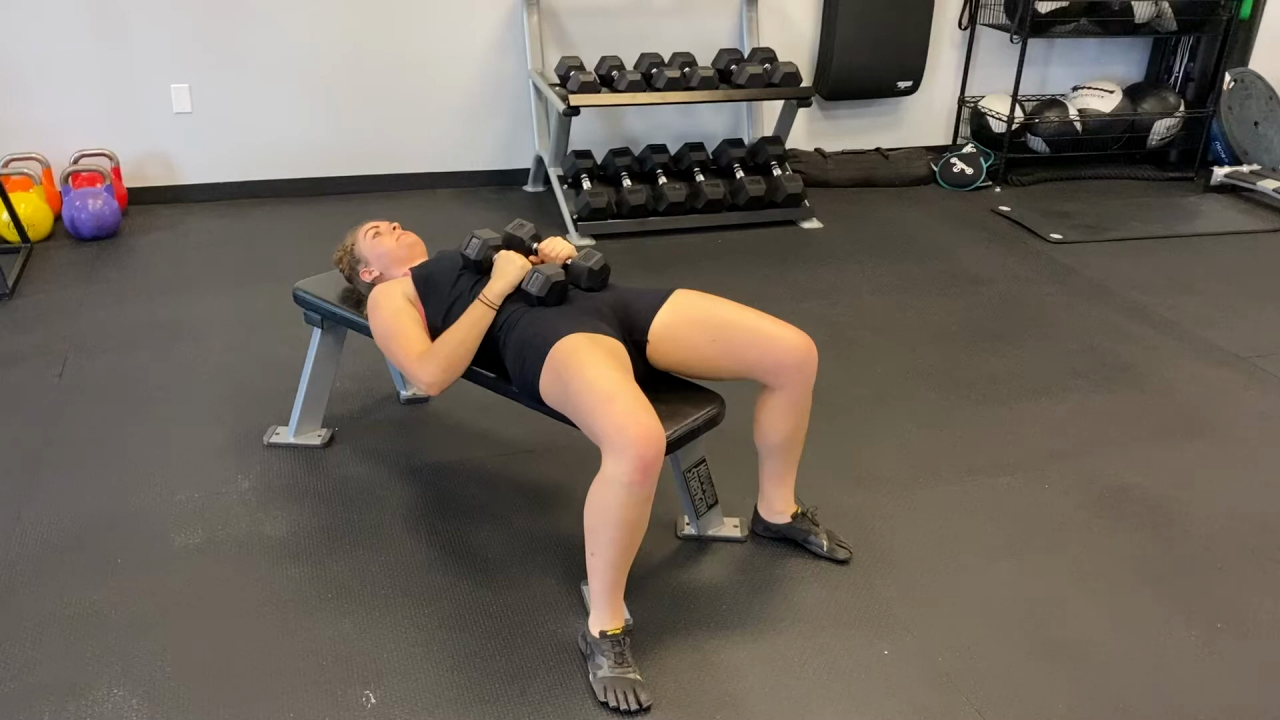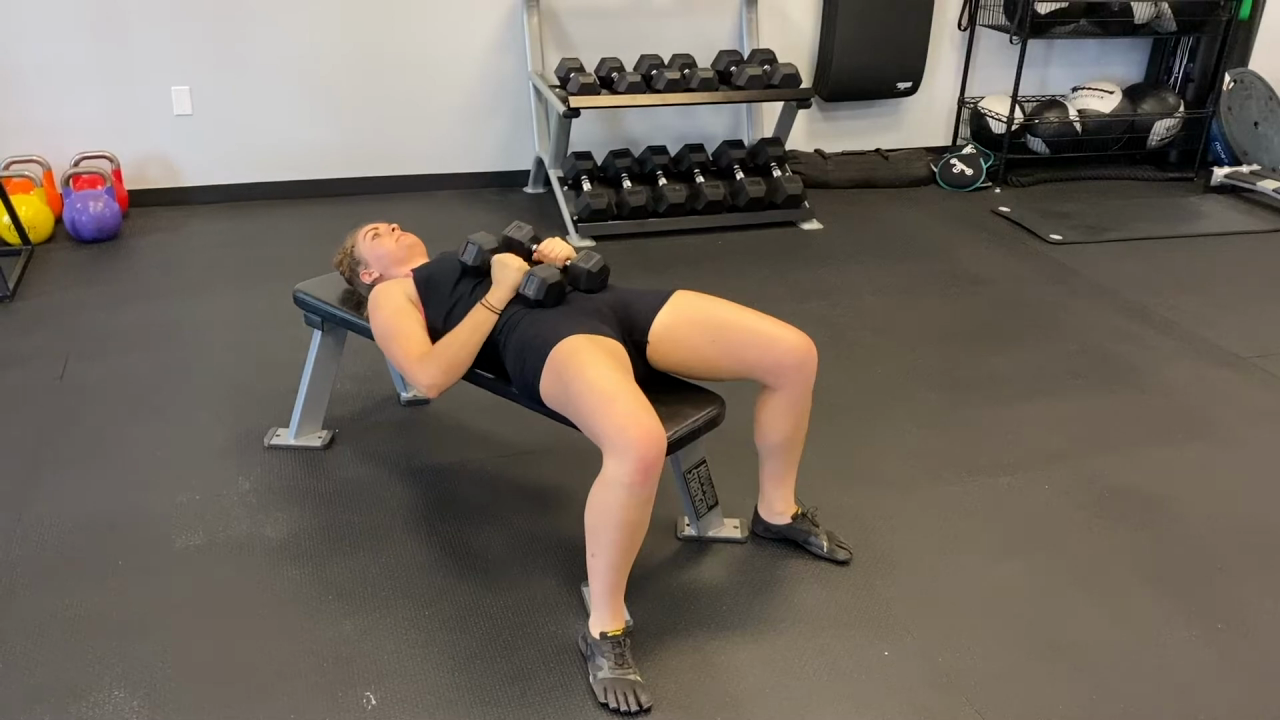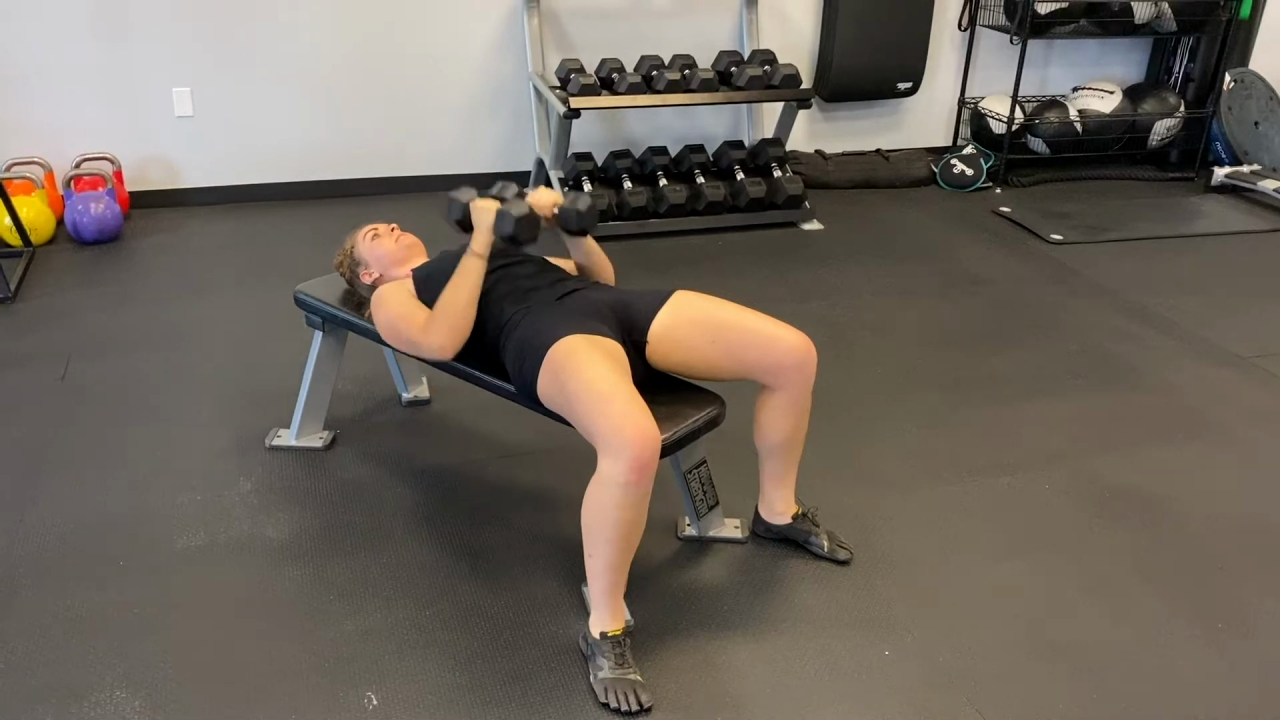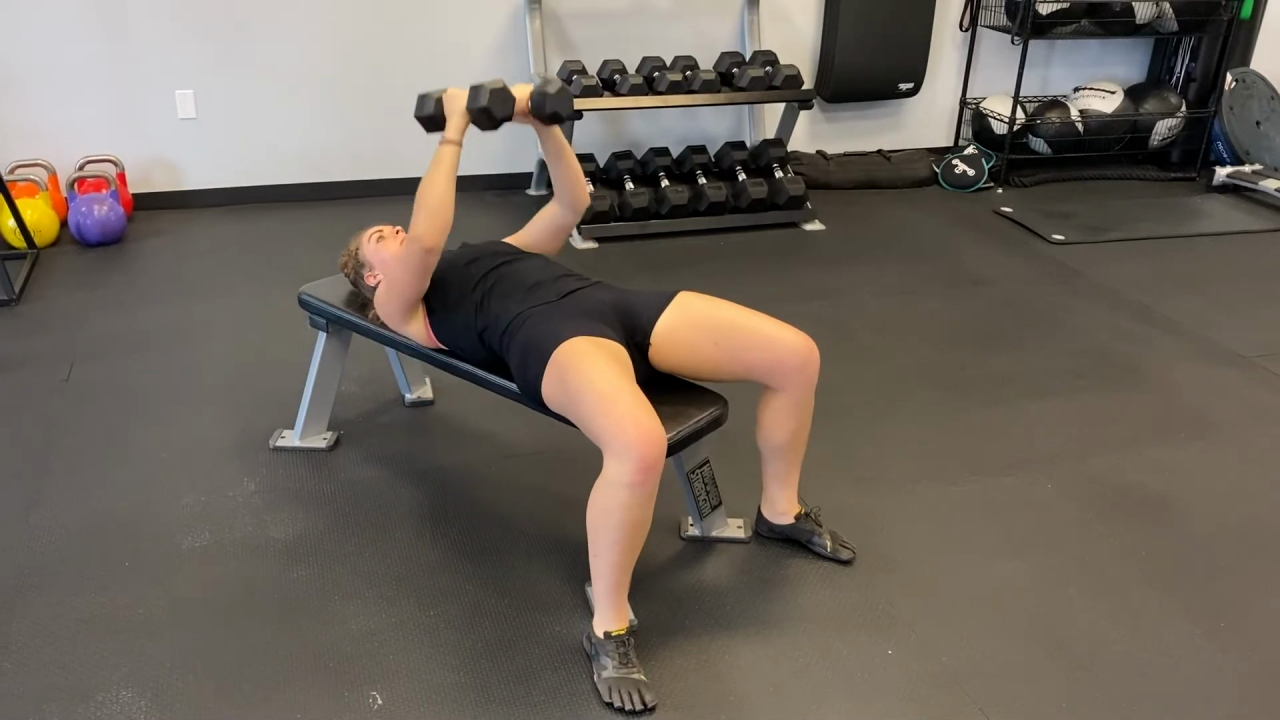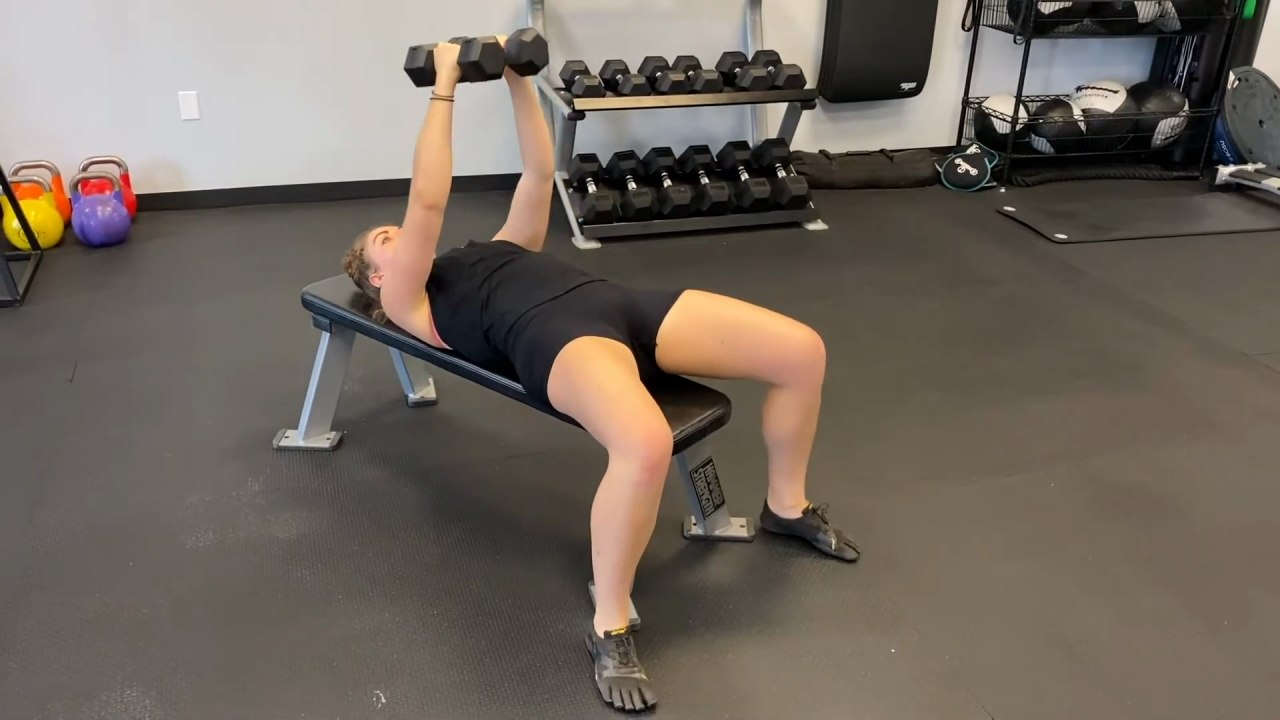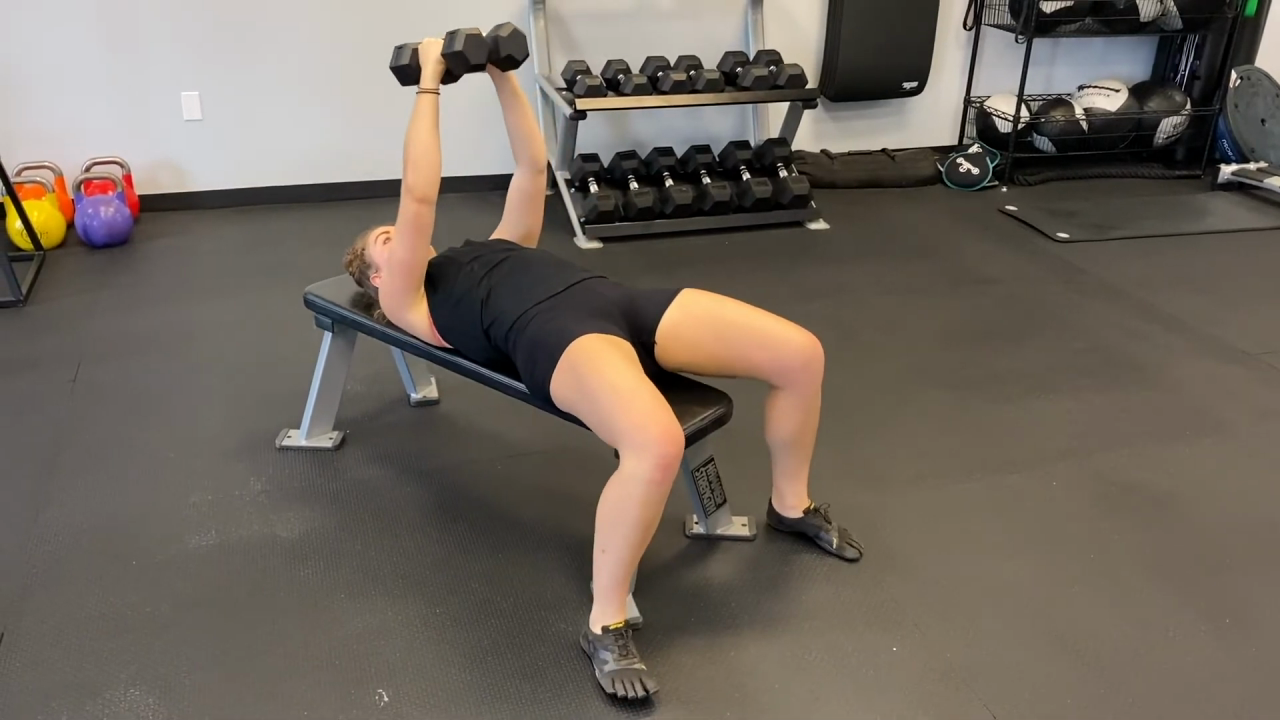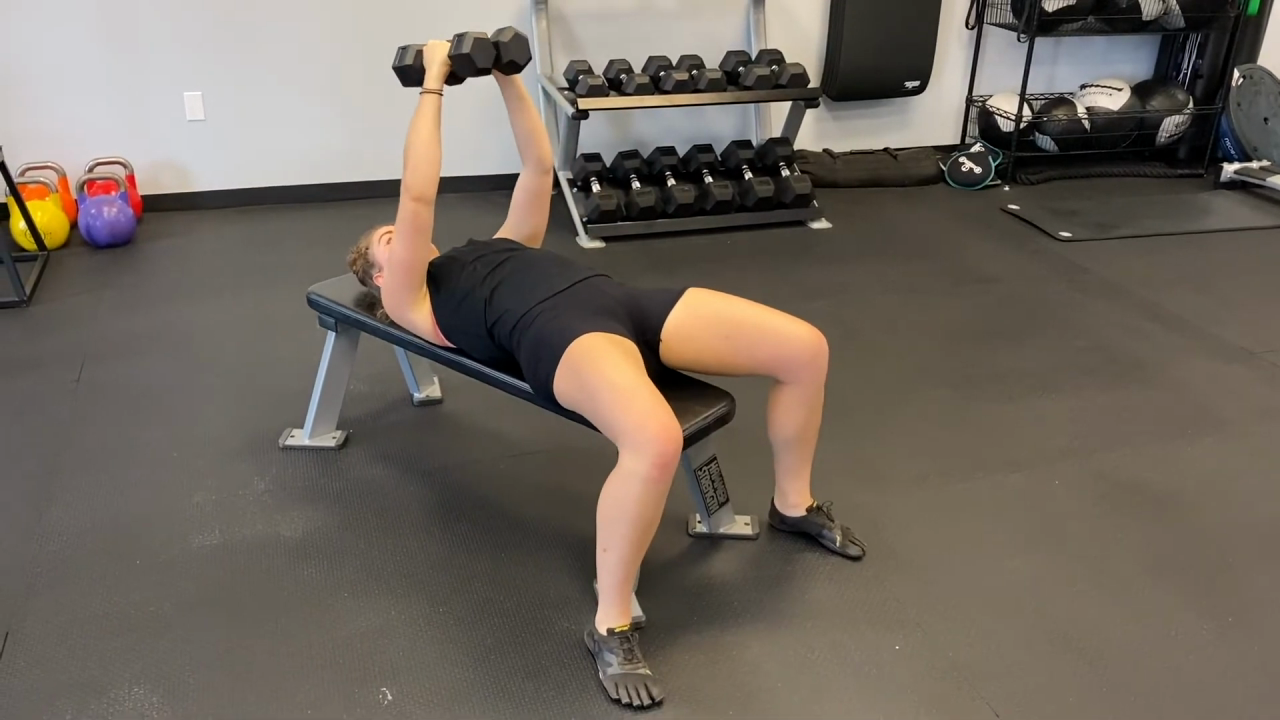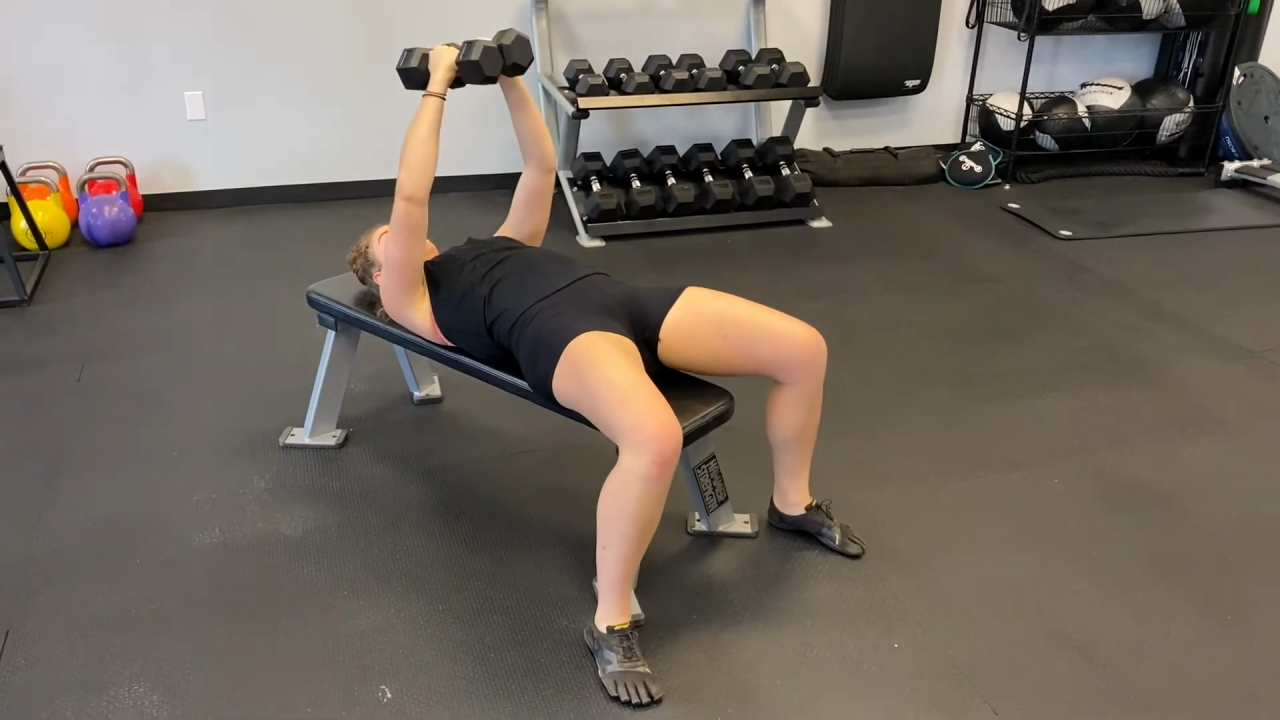
dt=0.5s
person 1, frame 1
right shoulder: (391, 295)
right elbow: (430, 374)
left wrist: (568, 255)
right wrist: (495, 287)
right hip: (544, 329)
left knee: (794, 355)
right knee: (637, 444)
left ankle: (777, 511)
right ankle: (603, 629)
person 1, frame 2
right shoulder: (391, 295)
right elbow: (430, 376)
left wrist: (568, 257)
right wrist: (497, 295)
right hip: (545, 331)
left knee: (793, 354)
right knee: (638, 445)
left ankle: (777, 511)
right ankle: (604, 630)
person 1, frame 3
left shoulder: (494, 255)
right shoulder: (393, 300)
left elbow: (600, 274)
right elbow: (442, 340)
right wrist: (480, 241)
left hip: (607, 304)
right hip: (543, 331)
left knee: (793, 354)
right knee: (633, 444)
left ankle: (778, 511)
right ankle: (604, 629)
person 1, frame 4
left shoulder: (500, 247)
right shoulder: (398, 302)
left elbow: (573, 202)
right elbow: (427, 238)
left wrist: (543, 125)
right wrist: (453, 133)
left hip: (613, 302)
right hip: (547, 332)
left knee: (796, 357)
right knee: (639, 447)
left ankle: (780, 511)
right ankle: (608, 629)
person 1, frame 5
left shoulder: (494, 250)
right shoulder: (407, 301)
left elbow: (540, 173)
right elbow: (428, 200)
left wrist: (517, 79)
right wrist: (444, 88)
left hip: (619, 304)
right hip: (553, 334)
left knee: (802, 352)
right knee: (645, 447)
left ankle: (787, 506)
right ankle: (608, 628)
person 1, frame 6
left shoulder: (493, 250)
right shoulder: (405, 299)
left elbow: (532, 169)
right elbow: (420, 194)
left wrist: (501, 75)
right wrist: (429, 84)
left hip: (619, 302)
right hip: (553, 332)
left knee: (801, 354)
right knee: (657, 444)
left ankle: (792, 505)
right ankle: (605, 626)
person 1, frame 7
left shoulder: (494, 247)
right shoulder: (409, 300)
left elbow: (539, 167)
right elbow: (417, 195)
left wrist: (506, 77)
right wrist: (433, 85)
left hip: (621, 301)
right hip: (557, 331)
left knee: (805, 350)
right knee: (655, 443)
left ankle: (794, 505)
right ankle: (610, 627)
person 1, frame 8
left shoulder: (496, 246)
right shoulder: (409, 296)
left elbow: (541, 167)
right elbow: (409, 194)
left wrist: (509, 80)
right wrist: (436, 88)
left hip: (620, 299)
right hip: (555, 329)
left knee: (803, 349)
right knee: (655, 440)
left ankle: (793, 503)
right ankle: (610, 624)
